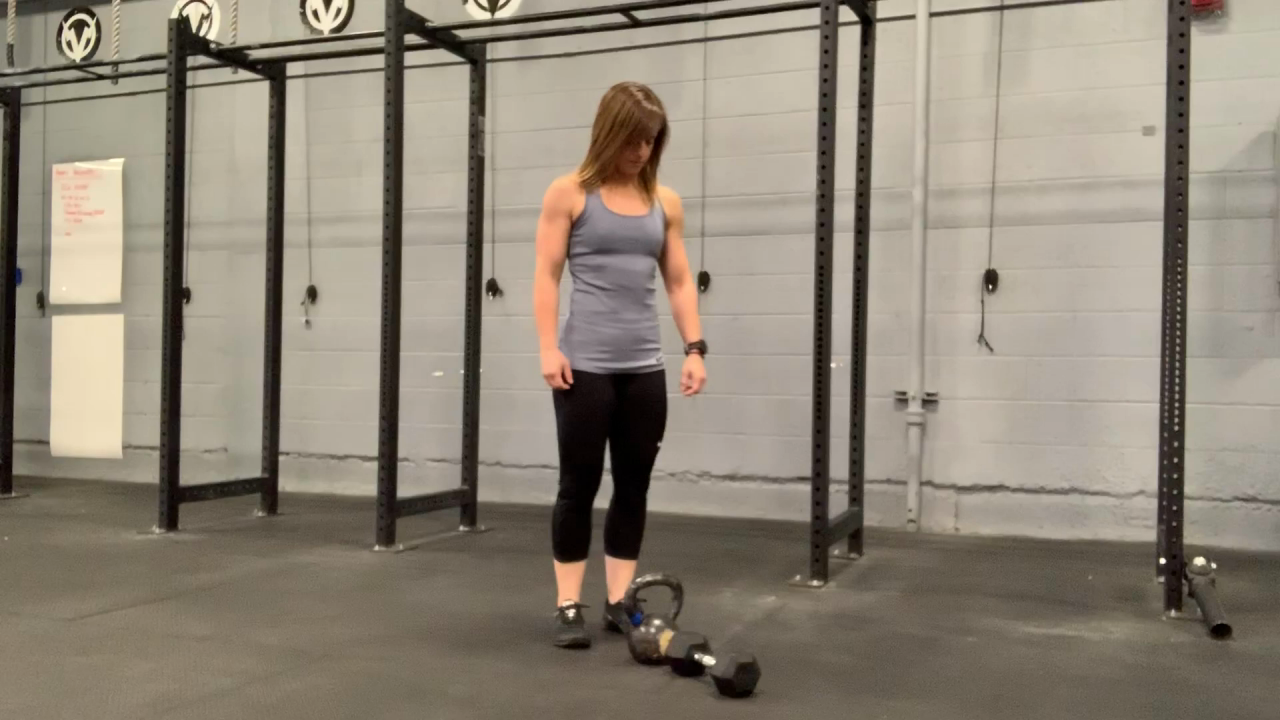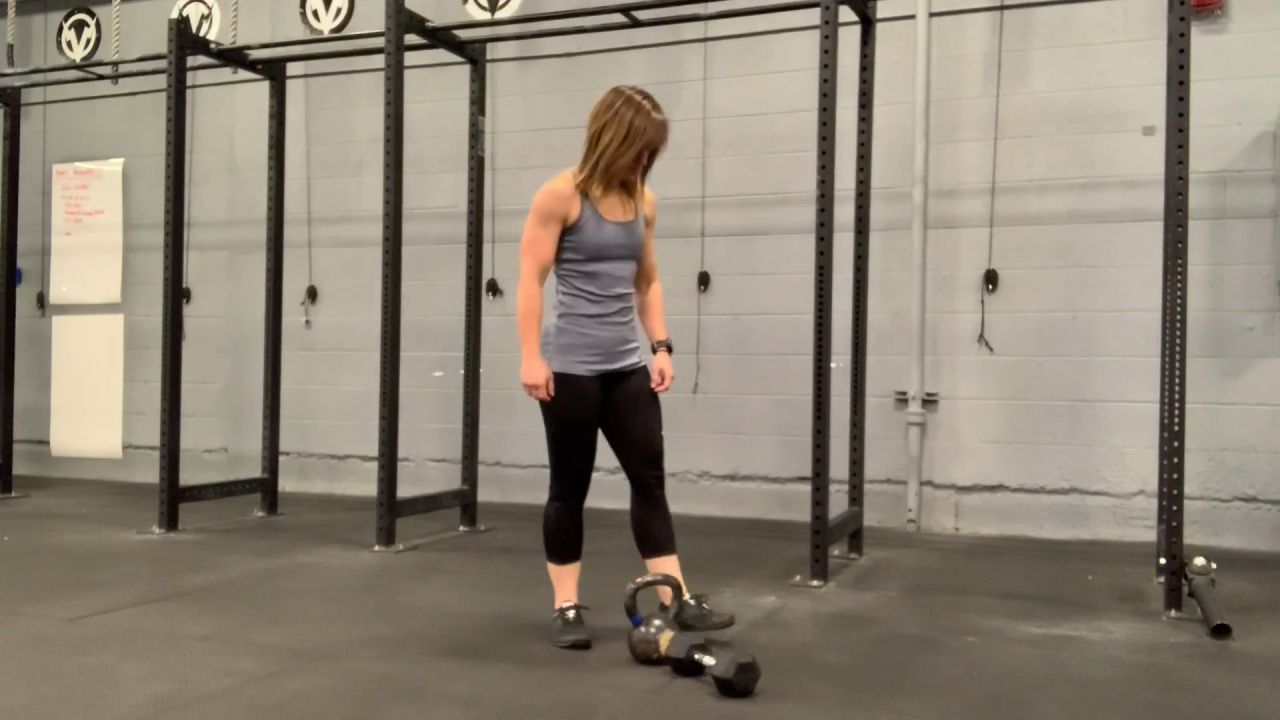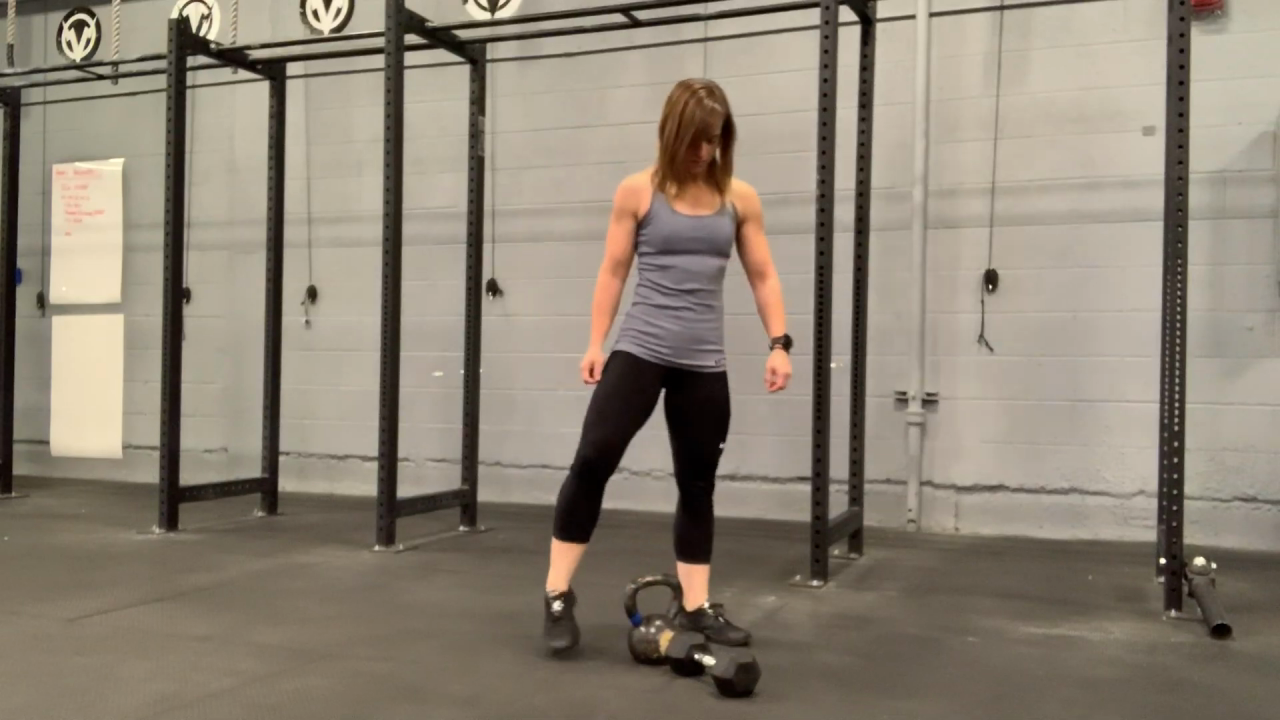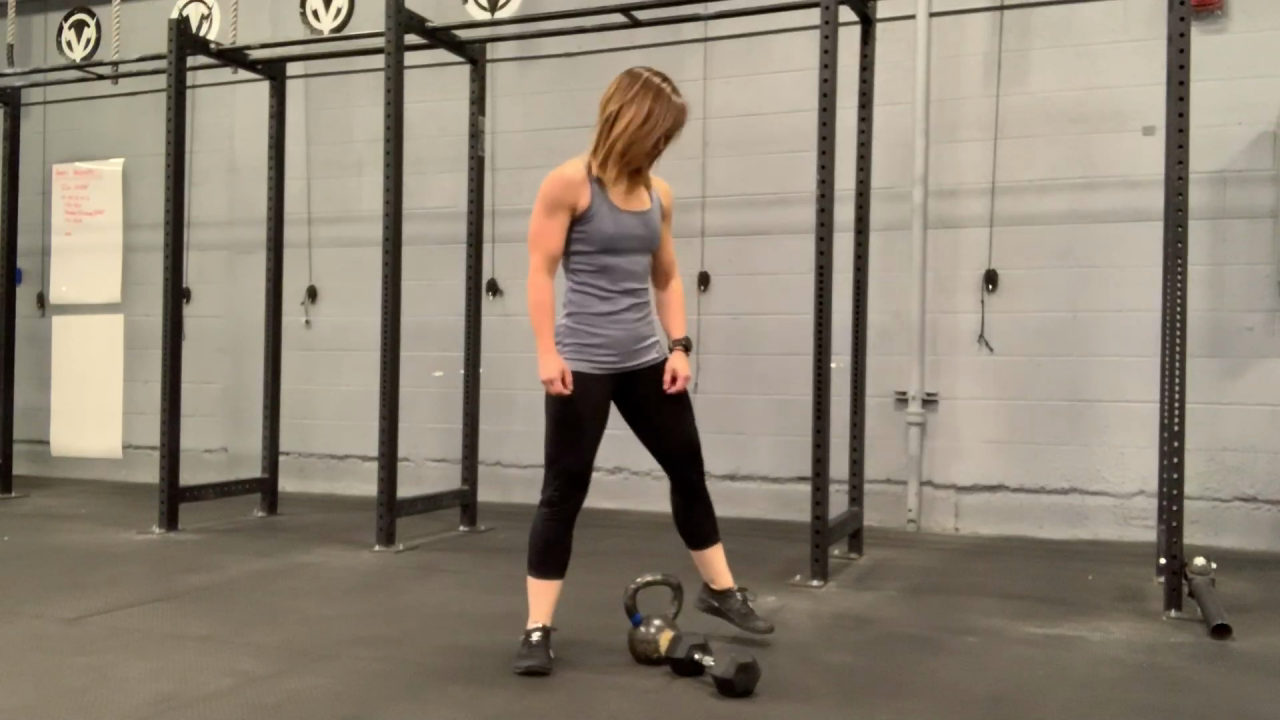
dt=0.7s
person 1, frame 1
left shoulder: (665, 202)
right shoulder: (569, 192)
left elbow: (679, 282)
right elbow: (546, 275)
left wrist: (693, 348)
right wrist: (549, 347)
left hip: (646, 364)
right hip: (585, 362)
left knee: (634, 486)
right knee: (580, 483)
left ankle: (620, 601)
right ankle: (568, 606)
person 1, frame 2
left shoulder: (642, 200)
right shoulder: (560, 195)
right elbow: (530, 279)
left wrist: (661, 347)
right wrist: (531, 356)
left hip: (626, 364)
right hip: (571, 365)
left knee: (649, 479)
right knee: (570, 486)
left ankle: (676, 599)
right ankle: (566, 607)
person 1, frame 3
left shoulder: (740, 198)
right shoulder: (638, 191)
left elbow: (763, 276)
right elbow: (613, 271)
left wrist: (779, 343)
right wrist: (594, 343)
left hip: (705, 362)
right hip: (639, 349)
left knee: (698, 483)
right knee: (593, 460)
left ankle: (696, 606)
right ankle: (558, 595)
person 1, frame 4
left shoulder: (657, 193)
right shoulder: (569, 182)
right elbow: (541, 272)
left wrist: (680, 346)
right wrist: (547, 353)
left hip: (645, 359)
right hip: (583, 362)
left knee: (688, 470)
right knee: (564, 491)
left ankle: (721, 588)
right ankle: (537, 629)
